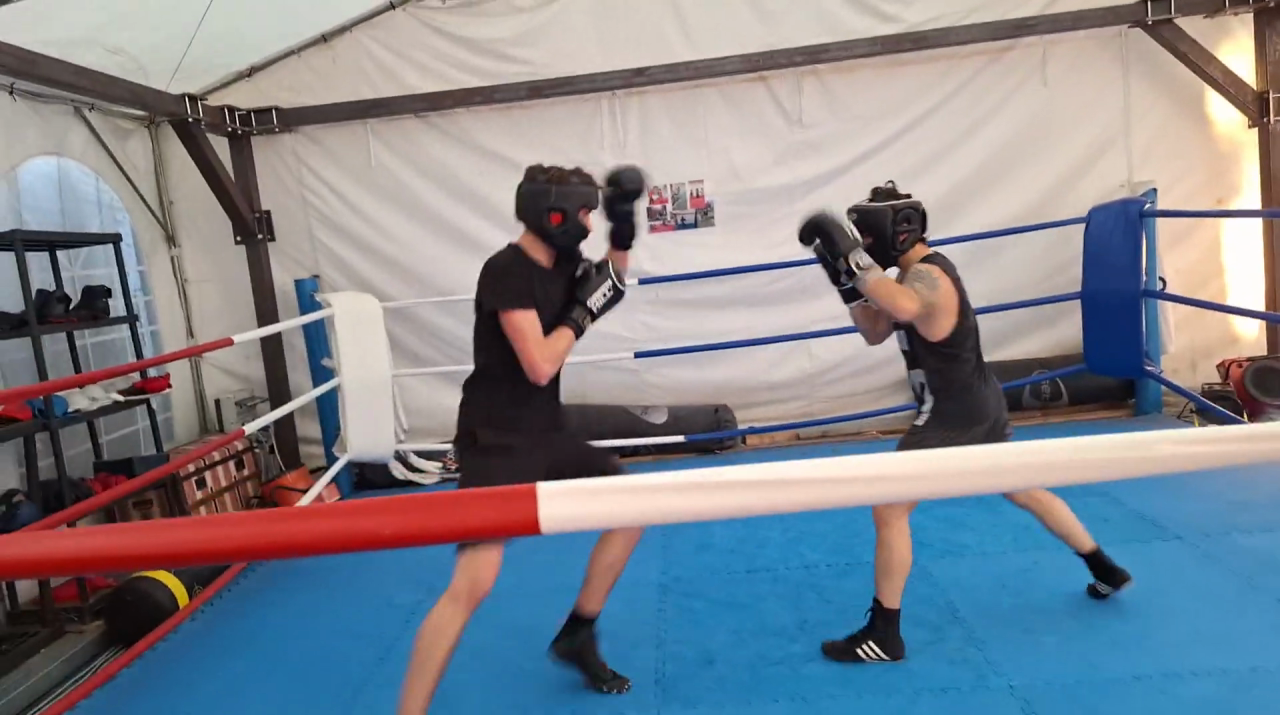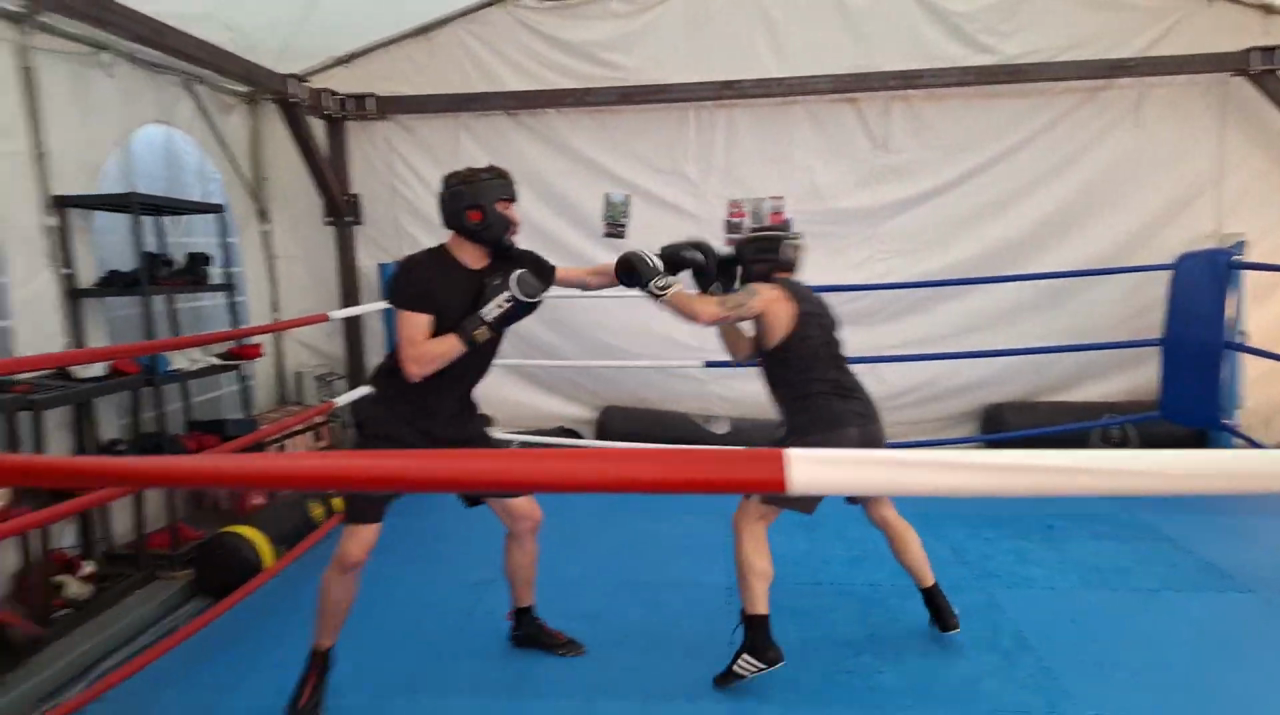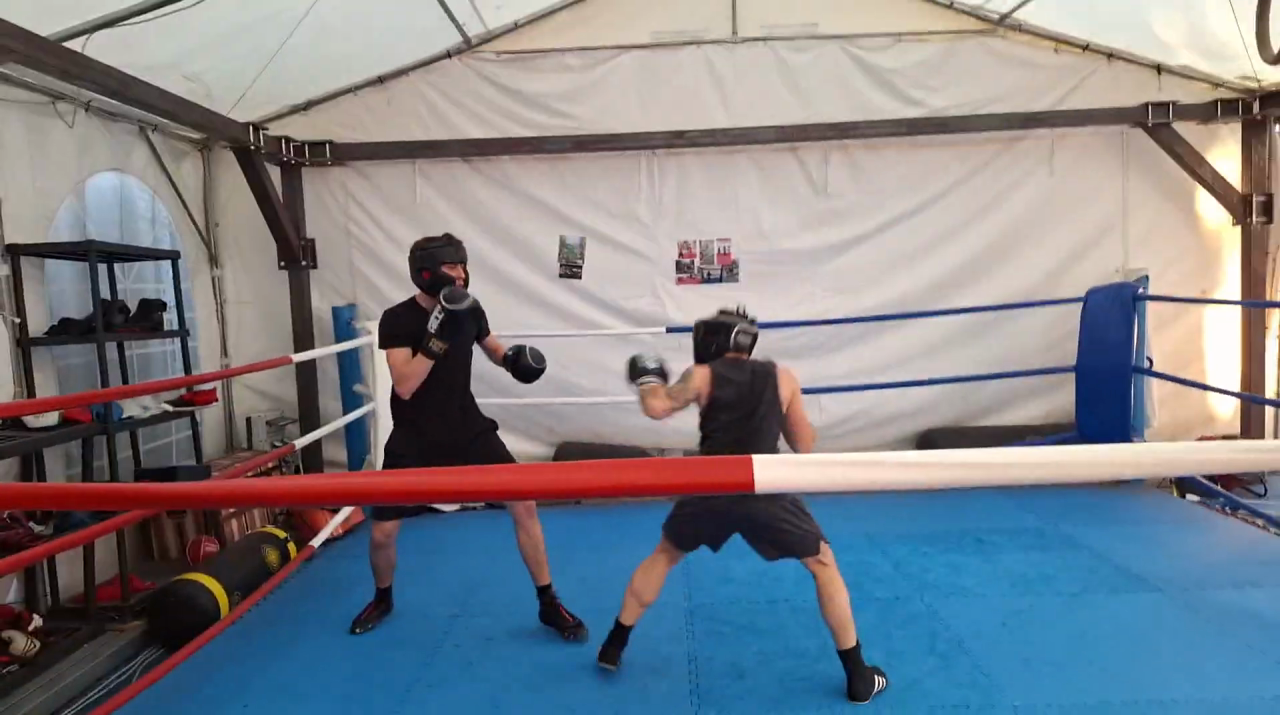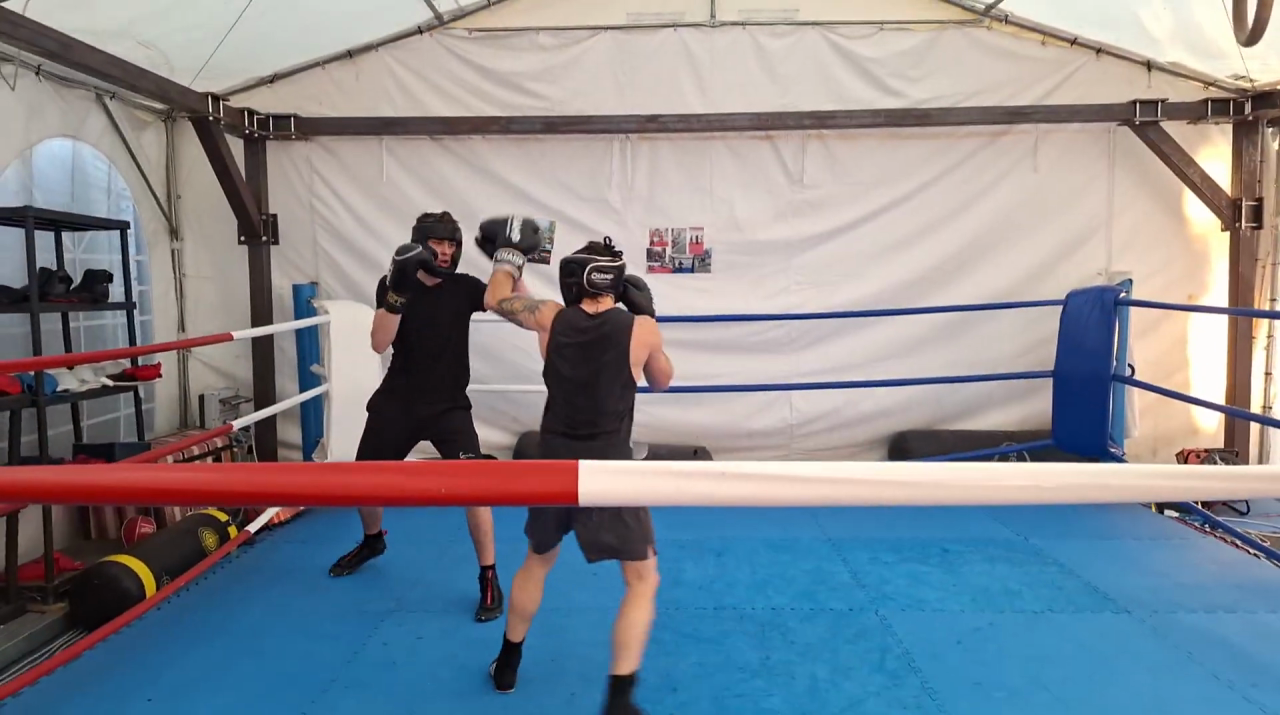
dt=1s
person 1, frame 1
left shoulder: (558, 262)
right shoulder: (507, 270)
left elbow: (607, 284)
right elbow: (540, 366)
left wrist: (622, 229)
right wrist: (585, 309)
left hip: (544, 429)
right hip: (496, 439)
right knee: (472, 584)
left ankle: (577, 635)
person 1, frame 2
left shoulder: (508, 262)
right shoulder: (419, 273)
left elbow: (585, 277)
right elbow: (416, 367)
right wrist: (485, 320)
left hip: (455, 424)
right hip: (396, 424)
left knee: (527, 518)
right knee: (351, 554)
left ankle: (525, 623)
right ankle: (319, 662)
person 1, frame 3
left shoulder: (469, 310)
right shoulder: (397, 319)
left elbow: (492, 349)
right elbow: (404, 387)
left wrist: (514, 358)
right wrist: (439, 336)
left hip: (469, 430)
right hip: (415, 441)
left knee: (523, 503)
right knee: (382, 534)
left ankle: (548, 603)
right ankle: (383, 598)
person 1, frame 4
left shoulder: (463, 286)
right shoulder: (391, 284)
right elbow: (380, 343)
right wrist: (400, 289)
left hip: (447, 404)
right hip: (397, 402)
left ankle: (488, 578)
right ankle: (373, 540)
person 2, frame 1
left shoulder: (925, 274)
right shoulder: (918, 270)
left elbow: (905, 308)
right elbow: (875, 334)
left wrist: (851, 252)
right wrist: (846, 280)
left hip: (950, 416)
right hip: (982, 403)
left knee: (890, 510)
right knee: (1025, 491)
left ankle: (883, 634)
right ankle: (1106, 570)
person 2, frame 2
left shoulder: (766, 293)
right shoulder: (810, 301)
left elbow: (704, 313)
right elbow: (747, 350)
left wrist: (654, 278)
right wrist: (719, 286)
left hip: (819, 433)
right hip: (861, 420)
left knee: (748, 521)
right knee: (883, 514)
left ankle: (759, 643)
right ankle: (938, 606)
person 2, frame 3
left shoulder: (703, 374)
right shoulder: (782, 377)
left elbow: (656, 408)
right elbow: (804, 446)
left wrist: (646, 378)
right hip: (766, 489)
left knee: (662, 555)
right knee: (824, 565)
left ankle: (614, 645)
right ankle: (857, 674)
person 2, frame 4
left shoulder: (551, 318)
right shoulder: (642, 328)
left elbow: (496, 299)
right elbow: (662, 381)
left wrist: (509, 253)
left hip: (554, 465)
left knee: (539, 561)
right knee: (642, 580)
left ankle: (507, 665)
